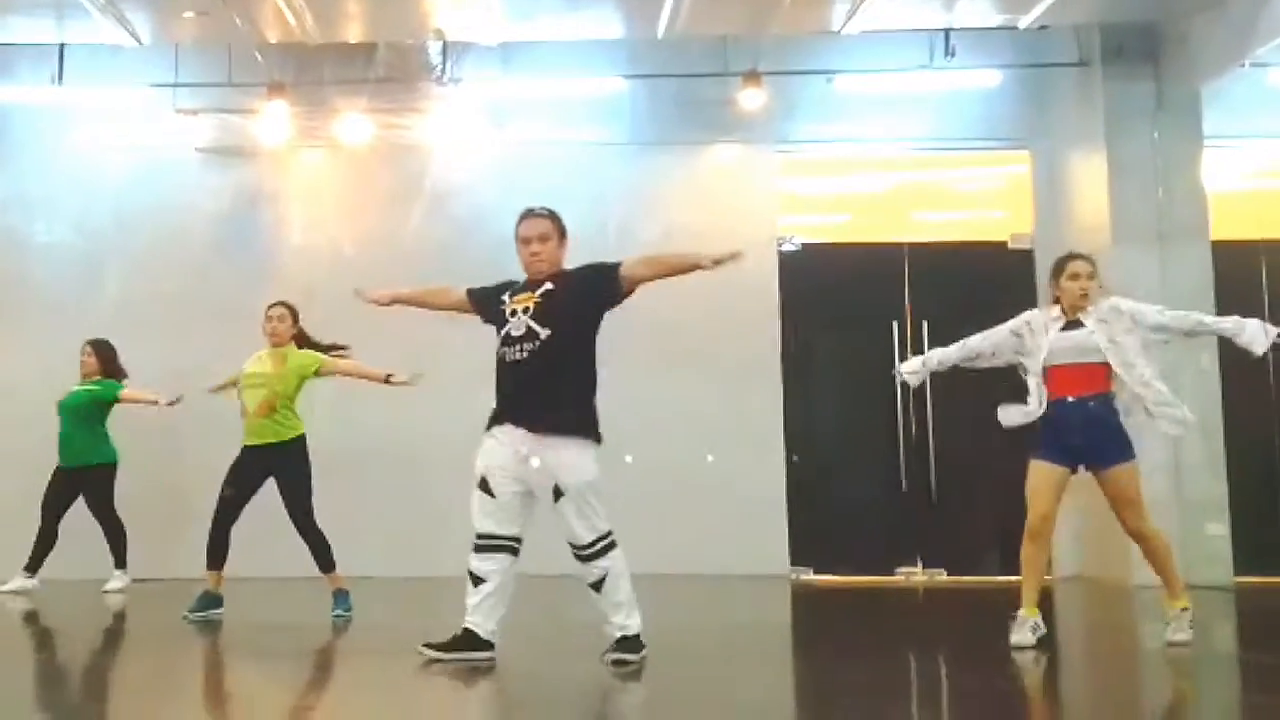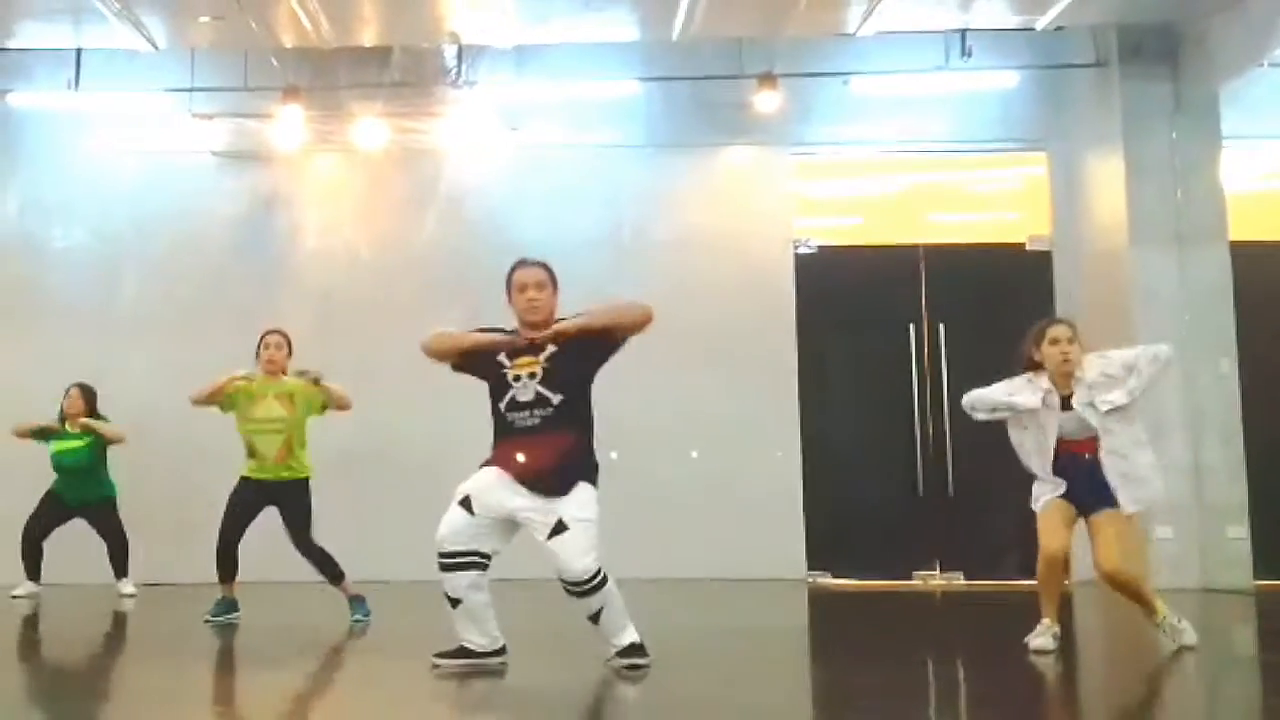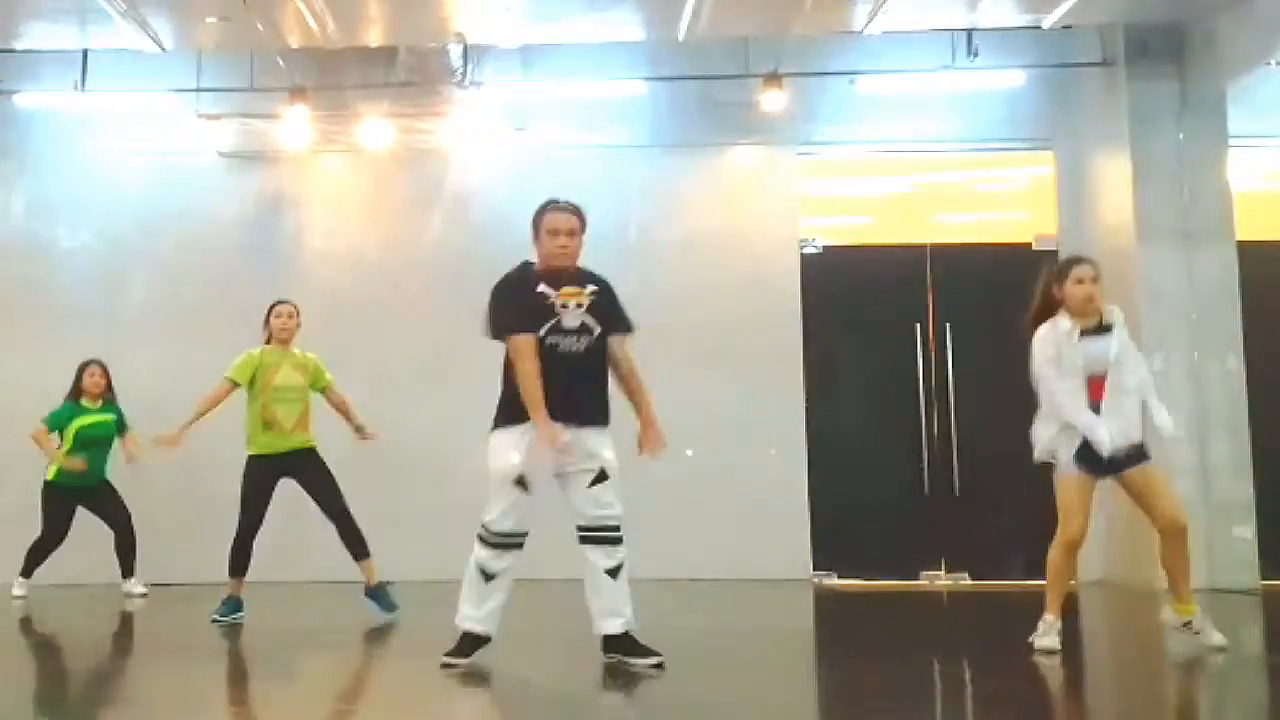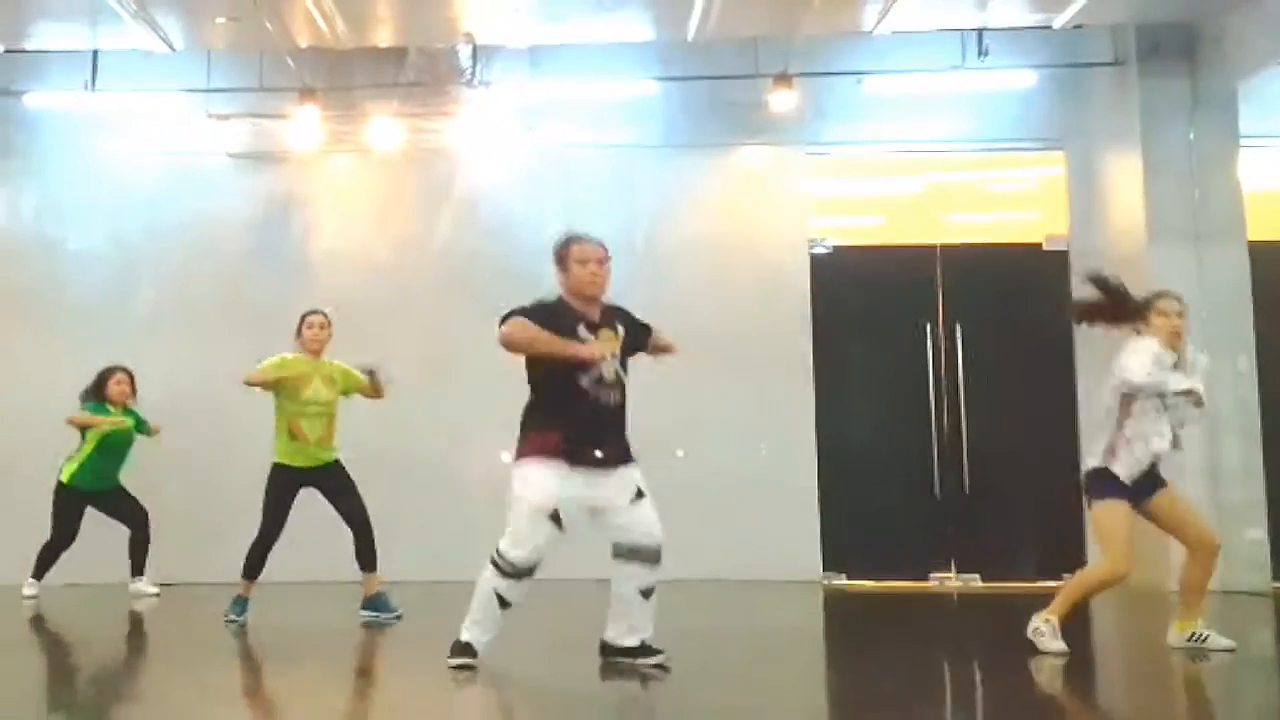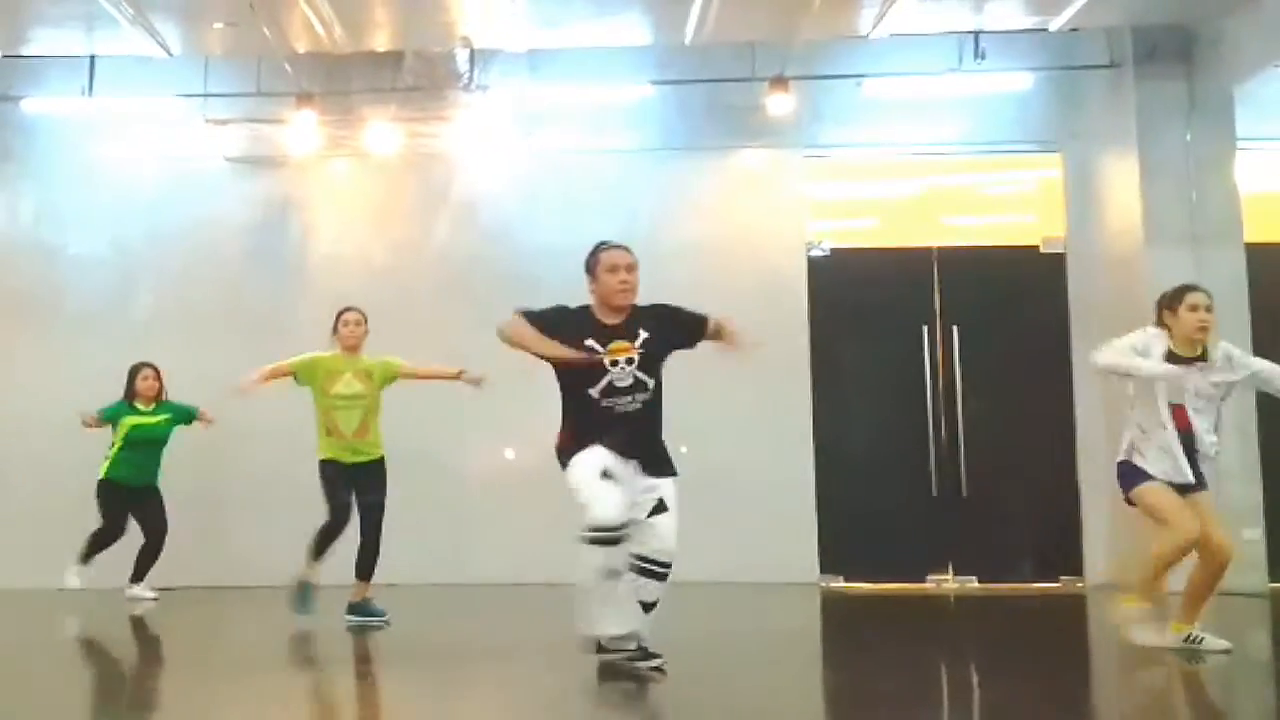
dt=0.3s
person 1, frame 1
left shoulder: (586, 282)
right shoulder: (506, 294)
left elbow: (637, 270)
right elbow: (455, 298)
left wrist: (698, 261)
right wrist: (396, 296)
left hip: (567, 434)
right hip: (509, 432)
left knee: (588, 536)
right knee: (491, 531)
left ankle: (627, 632)
right ankle: (478, 634)
person 1, frame 2
left shoulder: (578, 338)
right shoulder: (493, 346)
left elbow: (641, 315)
right elbow: (432, 346)
left wrist: (574, 325)
right wrist: (487, 340)
left hip: (566, 481)
right hip: (503, 474)
left knee: (578, 570)
right knee: (453, 542)
left ankle: (626, 641)
right ankle: (482, 645)
person 1, frame 3
left shoulder: (597, 288)
right shoulder: (516, 284)
left elbow: (619, 353)
right elbow: (522, 351)
left wrist: (647, 420)
right wrist: (542, 421)
left hip: (589, 426)
right hip: (526, 426)
left knee: (603, 527)
right knee: (502, 529)
left ankle: (615, 634)
right ankle: (474, 631)
person 1, frame 4
left shoulder: (619, 319)
right shoulder: (545, 315)
left elbow: (649, 340)
right elbow: (509, 334)
left wrist: (663, 344)
right wrist: (578, 350)
left hip: (611, 461)
right hip: (550, 459)
left knee: (645, 543)
right knee: (519, 554)
left ankle: (624, 640)
right ankle: (471, 638)
person 1, frame 5
left shoulder: (656, 320)
right shoulder: (568, 321)
left elbow: (716, 327)
right elbow: (512, 326)
left wrist: (726, 333)
right wrist: (545, 347)
left hip: (650, 462)
right hip: (592, 451)
left knee: (656, 556)
right knee: (608, 518)
left ankle: (628, 639)
right ankle: (608, 629)
person 2, frame 1
left shoulder: (1115, 312)
right shoulder: (1033, 324)
left elbow: (1172, 320)
right elbow: (981, 343)
left wrist: (1241, 328)
right wrist: (924, 362)
left hip: (1104, 426)
right hip: (1057, 428)
left knee: (1137, 526)
right knee: (1037, 524)
left ankle: (1179, 604)
right ankle: (1028, 615)
person 2, frame 2
left shoulder: (1102, 368)
right shoulder: (1027, 387)
left elbow: (1159, 353)
right elbow: (971, 400)
left wrist: (1125, 394)
right wrist: (1017, 403)
left hip: (1105, 479)
right hip: (1057, 479)
left knee: (1113, 567)
right knee: (1053, 550)
left ankle: (1158, 611)
right ankle: (1048, 624)
person 2, frame 3
left shoulder: (1114, 322)
right shoulder: (1049, 336)
left elbow: (1134, 375)
right elbow: (1051, 393)
left wrist: (1159, 411)
right wrist: (1088, 426)
left hip: (1123, 436)
right hip: (1076, 440)
left knee: (1174, 522)
right knee: (1071, 534)
left ankle: (1185, 611)
right ankle: (1050, 621)
person 2, frame 4
left shoulder: (1184, 356)
right shoulder: (1144, 351)
right elbow: (1136, 378)
left wrist: (1191, 389)
right wrist: (1177, 384)
left hip: (1143, 469)
right hip: (1110, 471)
left knee: (1207, 542)
right knee: (1116, 566)
left ankle: (1186, 627)
right ankle: (1047, 620)
person 2, frame 5
left shoulder: (1222, 356)
right shoulder: (1149, 341)
right elbow: (1106, 358)
right wrist: (1152, 370)
left hip: (1188, 466)
right hip: (1142, 463)
left knee: (1219, 551)
right knee: (1184, 531)
left ankle: (1182, 627)
right ankle: (1138, 603)
person 3, frame 1
left shoulder: (301, 358)
right shoulder: (257, 359)
left elbow: (339, 365)
left wrist: (388, 378)
right wrist: (225, 385)
left hip: (286, 447)
right hip: (253, 449)
left knee: (303, 522)
right knee: (222, 518)
left ankle: (339, 591)
right ankle: (212, 594)
person 3, frame 2
left shoulder: (303, 389)
right shoulder: (241, 388)
left elbow: (345, 405)
right elbow: (197, 399)
left wrist: (320, 384)
right wrist: (228, 381)
left hip: (293, 479)
right hip: (253, 479)
left knee: (305, 544)
right knee: (227, 538)
left ankle: (354, 597)
right ankle: (227, 600)
person 3, frame 3
left shoulder: (310, 362)
right shoulder: (254, 360)
left elbow: (334, 396)
right elbow: (219, 394)
left wrist: (358, 425)
right wrist: (184, 428)
left hip: (303, 452)
right hip: (263, 456)
left knee: (340, 513)
right knee: (248, 528)
left ankle: (374, 584)
right ankle: (233, 599)
person 3, frame 4
left shoulder: (339, 372)
right shoulder: (284, 364)
left elbow: (375, 393)
right elbow: (251, 378)
left wrist: (374, 377)
right wrist: (286, 374)
left hip: (327, 464)
right hip: (287, 465)
left knee: (361, 523)
right knee: (268, 534)
left ankle: (373, 597)
right ankle: (241, 598)
person 3, frame 5
left shoulder: (378, 367)
right shoulder: (318, 363)
left elbow: (421, 371)
right elbow: (274, 370)
left wrist: (461, 376)
right wrist: (257, 378)
left hip: (369, 461)
right hip: (333, 459)
left knee: (371, 530)
right knee: (338, 517)
left ankle: (359, 601)
right ankle: (307, 576)
person 4, frame 1
left shoulder: (108, 386)
right shoulder: (80, 388)
left elbow: (129, 394)
left wrist: (158, 400)
left hip: (98, 461)
right hip: (69, 465)
left knee: (105, 515)
right knee: (49, 515)
left ankle: (120, 573)
right ankle: (28, 576)
person 4, frame 2
left shoulder: (96, 427)
right shoulder: (55, 429)
left elbow: (119, 437)
right elbow: (19, 432)
left wrist: (87, 423)
right wrist: (42, 425)
left hip: (97, 498)
right hip: (62, 496)
left knee: (115, 534)
right knee: (31, 534)
left ankle: (123, 580)
right ankle: (32, 582)
person 4, frame 3
left shoulder: (113, 410)
right shoulder: (68, 410)
left elbow: (126, 434)
right elbow: (37, 433)
left wrist: (131, 449)
right wrist: (60, 460)
left hip: (96, 483)
right hip: (62, 484)
left knee: (124, 524)
right knee: (52, 536)
left ankle: (129, 581)
right ankle: (22, 579)
person 4, frame 4
left shoulder: (130, 415)
right shoulder: (93, 410)
left elbow: (147, 429)
right elbow: (72, 418)
left wrist: (153, 429)
right wrist: (110, 421)
left hip: (107, 486)
right hip: (74, 485)
left knee: (140, 520)
right knee: (62, 538)
left ankle: (137, 581)
right ankle: (34, 580)
person 4, frame 5
left shoulder: (170, 410)
right shoulder: (121, 409)
left elbow: (203, 414)
right elbow: (94, 420)
left wrist: (207, 418)
right wrist: (89, 420)
left hip: (146, 485)
right hip: (114, 480)
left knee: (157, 532)
right knee: (114, 528)
left ankle: (134, 585)
right ankle: (79, 566)
